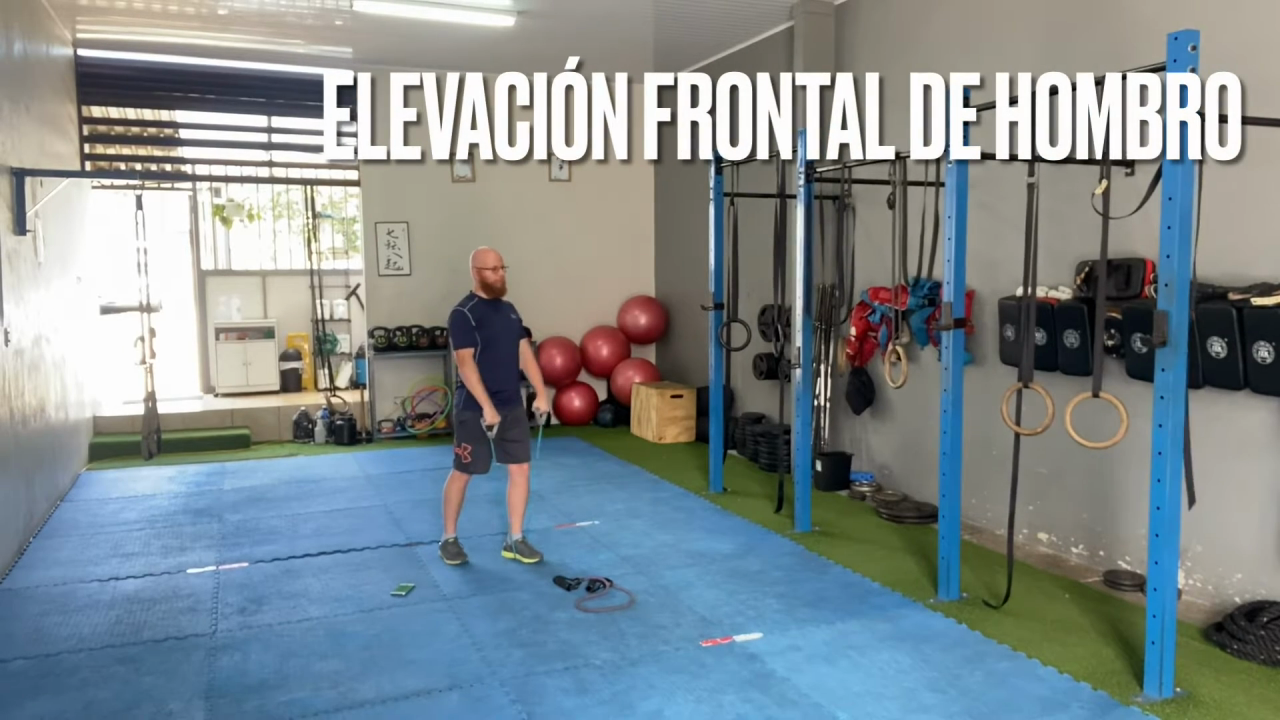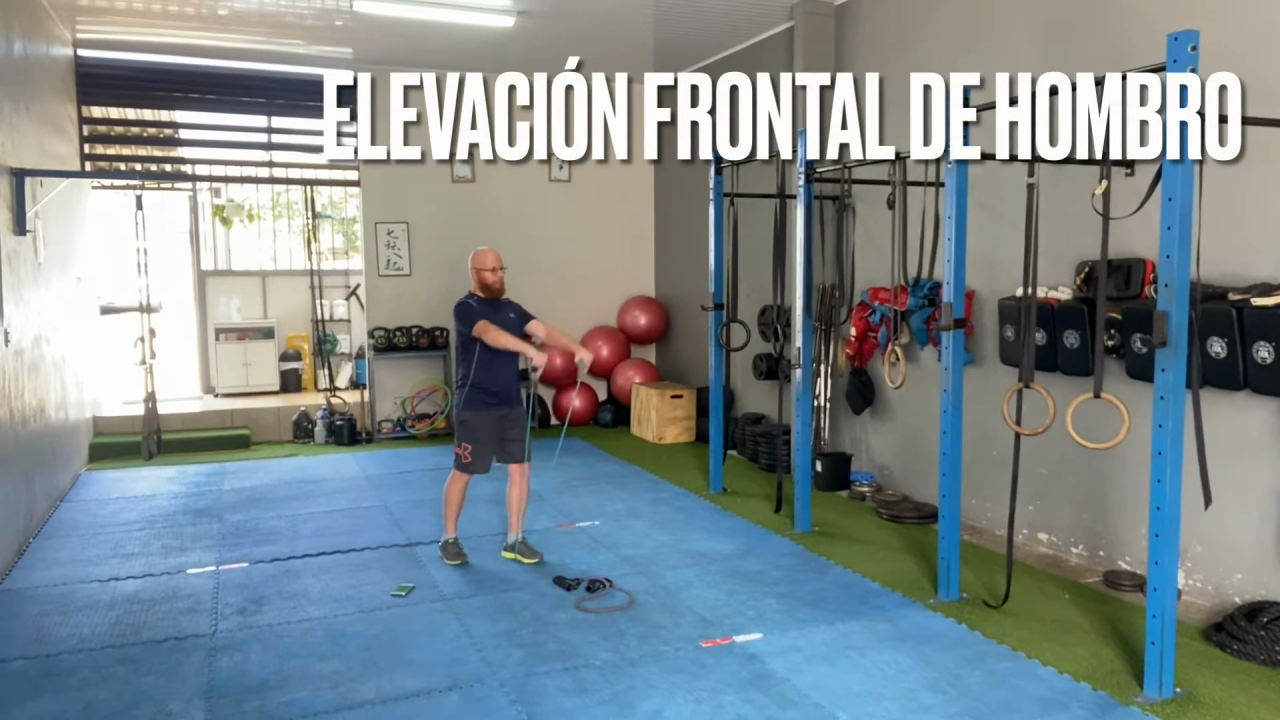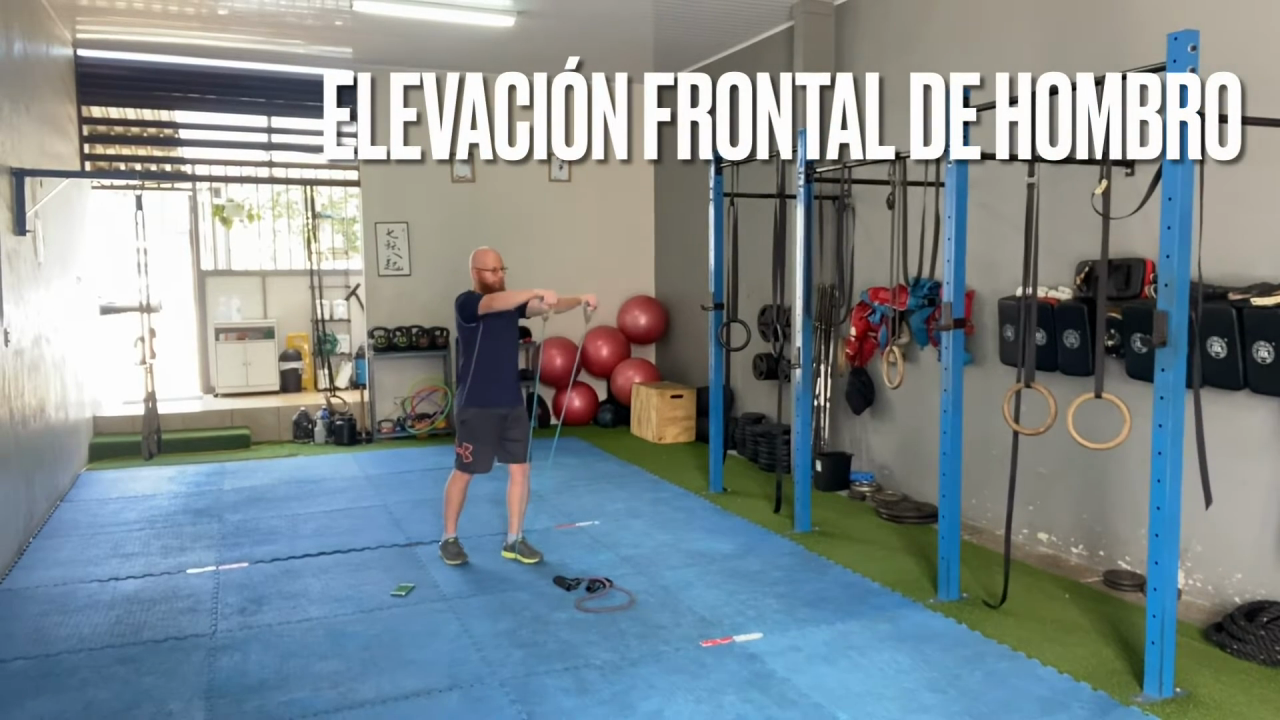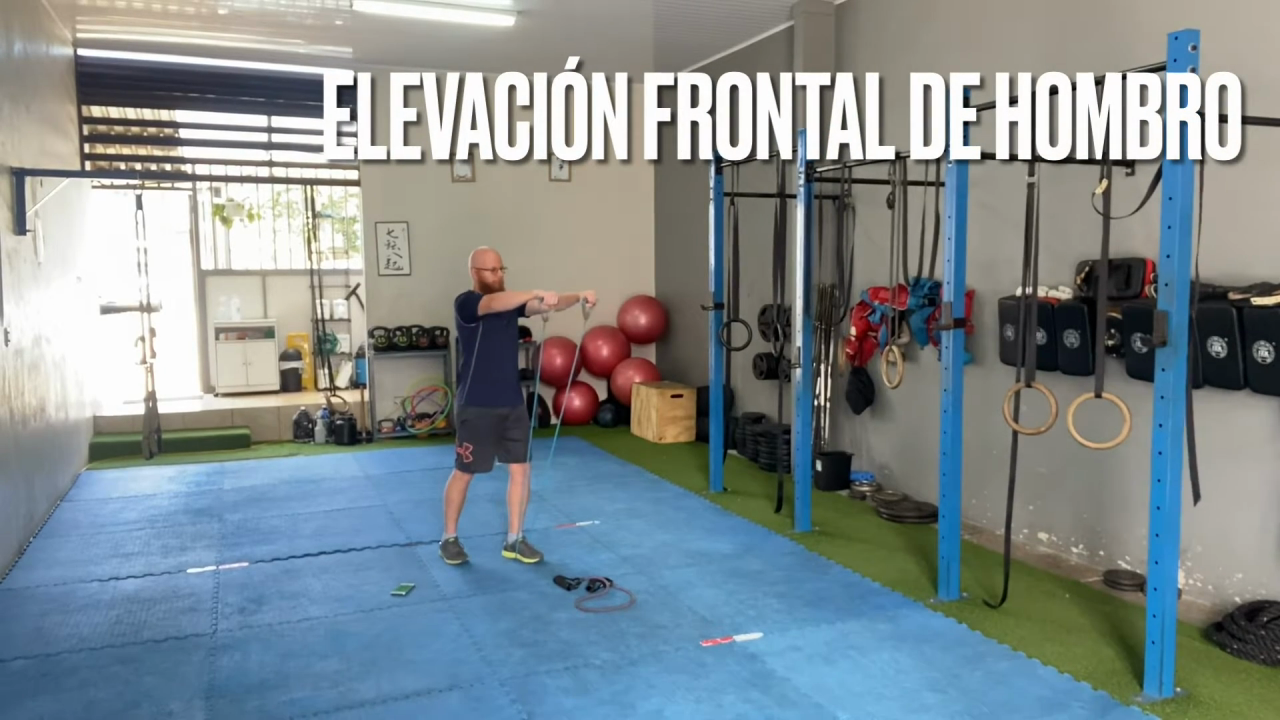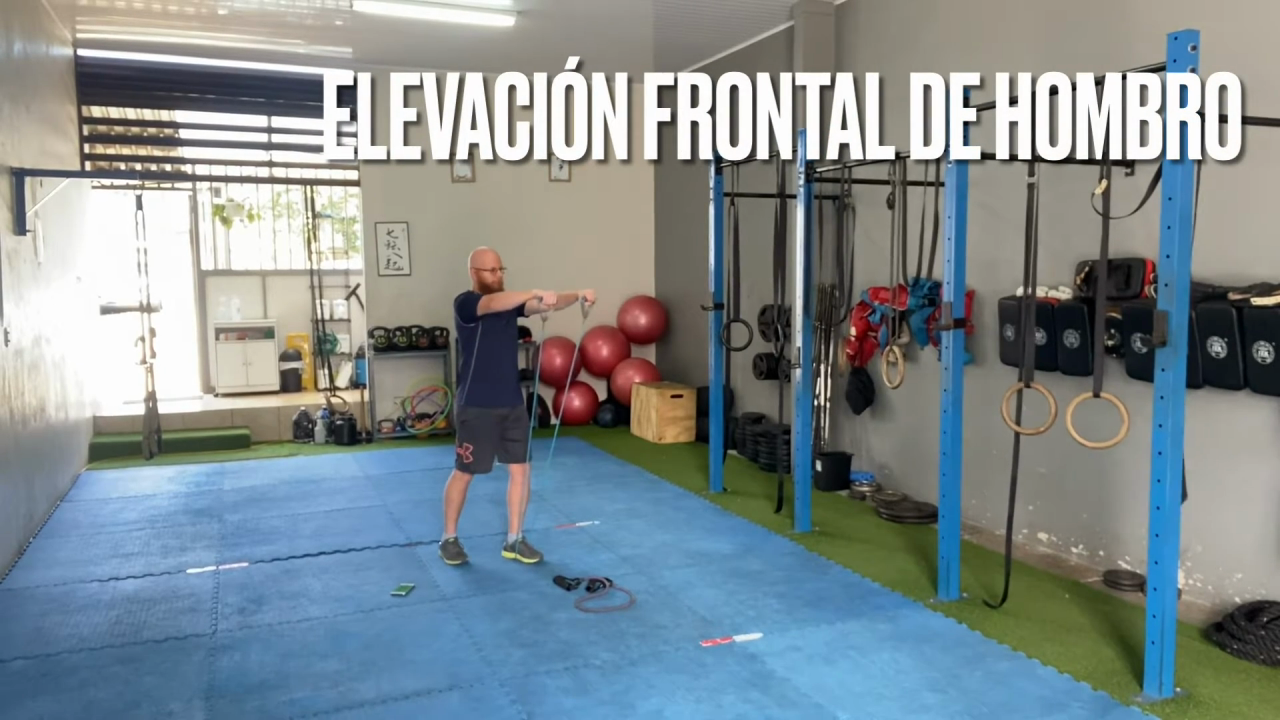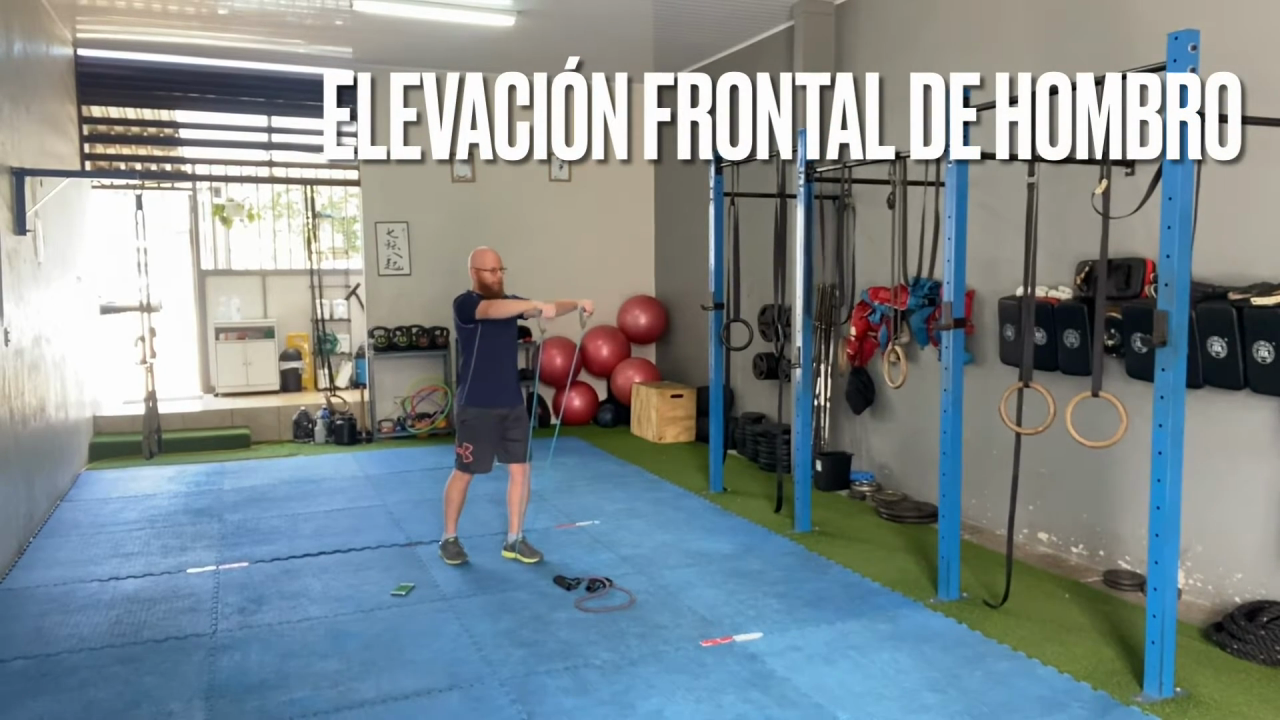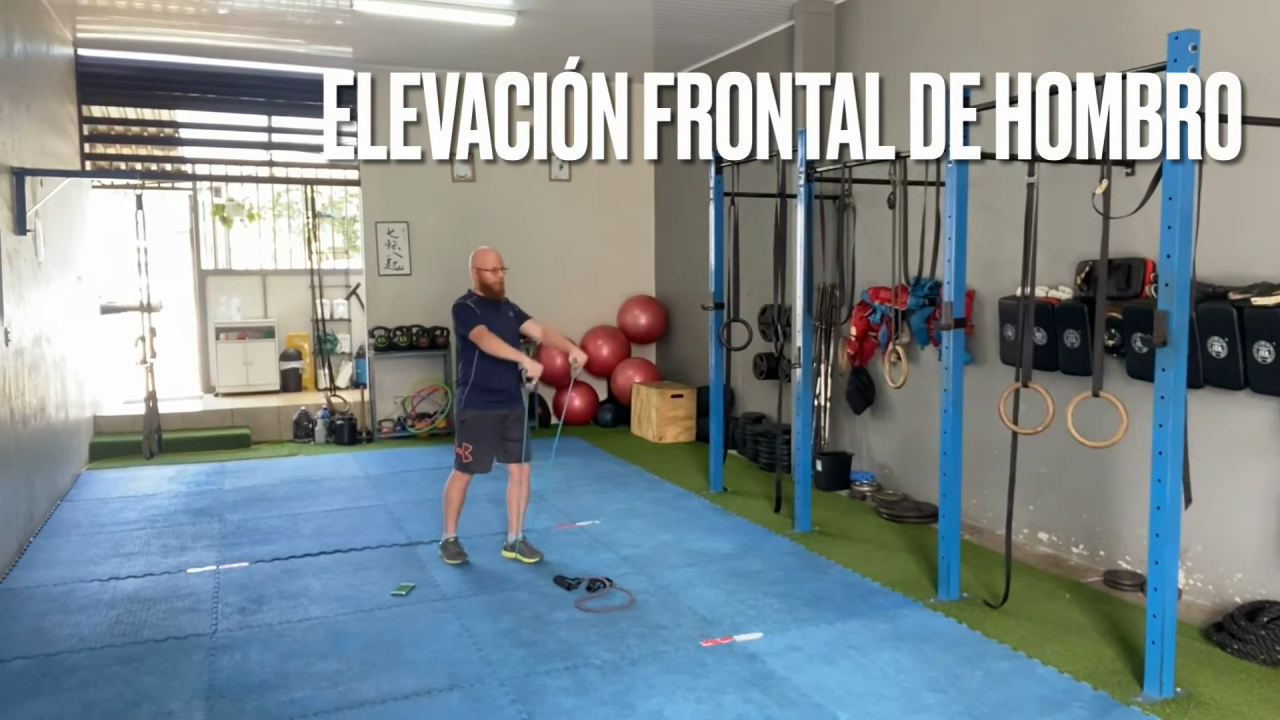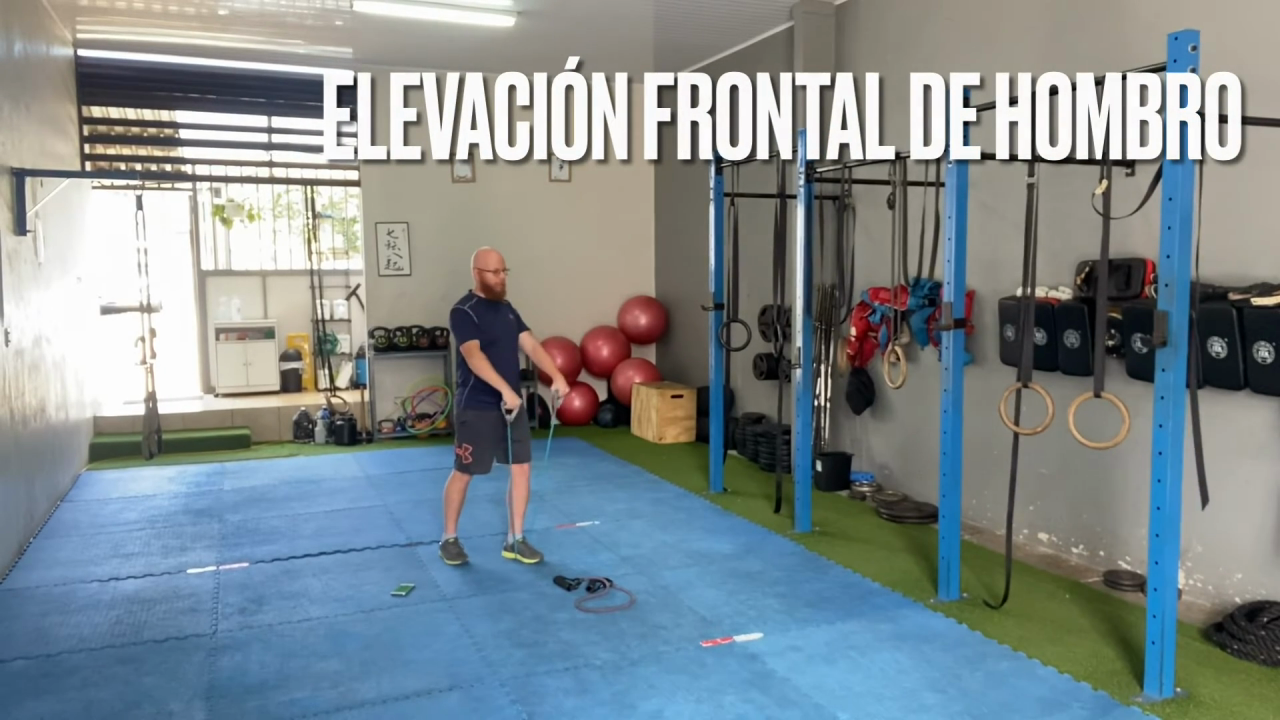
dt=0.3s
person 1, frame 1
left shoulder: (509, 309)
right shoulder: (464, 313)
left elbow: (525, 354)
right elbow: (466, 364)
left wrist: (541, 393)
right wrist: (486, 407)
left hip: (513, 407)
right hip: (476, 409)
left knee: (520, 469)
right knee: (463, 473)
left ankle: (515, 539)
right ankle: (449, 538)
person 1, frame 2
left shoulder: (510, 307)
right shoulder: (466, 308)
left elbow: (542, 330)
right elbow: (490, 334)
left wrist: (575, 348)
right wrist: (529, 350)
left hip: (512, 405)
right hip: (475, 408)
left knee: (520, 469)
right knee: (463, 473)
left ankle: (514, 540)
right ankle: (449, 539)
person 1, frame 3
left shoulder: (511, 302)
right shoulder: (466, 303)
left elbow: (548, 307)
right elbow: (495, 303)
left wrist: (578, 301)
right wrist: (537, 294)
left hip: (512, 404)
right hip: (476, 407)
left knee: (520, 469)
right knee: (463, 472)
left ankle: (514, 540)
right ankle: (449, 538)
person 1, frame 4
left shoulder: (510, 303)
right shoulder: (466, 304)
left elbow: (547, 306)
right elbow: (494, 304)
left wrist: (577, 298)
right wrist: (536, 293)
left hip: (513, 403)
right hip: (477, 406)
left knee: (521, 469)
right knee: (464, 473)
left ankle: (514, 539)
right ankle: (449, 538)
person 1, frame 5
left shoulder: (509, 302)
right shoulder: (465, 303)
left elbow: (546, 305)
right elbow: (493, 304)
left wrist: (576, 296)
right wrist: (536, 293)
left hip: (513, 403)
right hip: (477, 407)
left knee: (520, 469)
right knee: (464, 473)
left ankle: (514, 539)
right ankle: (449, 538)
person 1, frame 6
left shoulder: (509, 301)
right shoulder: (465, 304)
left elbow: (546, 308)
right elbow: (492, 310)
left wrist: (575, 305)
right wrist: (536, 306)
left hip: (512, 403)
right hip: (477, 407)
left knee: (520, 469)
right knee: (464, 472)
left ankle: (514, 539)
right ankle: (449, 538)
person 1, frame 7
left shoulder: (507, 306)
right shoulder: (464, 308)
left elbow: (539, 332)
right elbow: (484, 340)
left wrist: (570, 348)
right wrist: (524, 359)
left hip: (513, 404)
right hip: (476, 408)
left knee: (521, 469)
right knee: (463, 473)
left ankle: (514, 539)
right ankle: (449, 538)
person 1, frame 8
left shoulder: (507, 309)
right shoulder: (464, 312)
left elbow: (530, 344)
right elbow: (473, 355)
left wrist: (556, 375)
right wrist: (504, 389)
left hip: (512, 405)
right hip: (476, 408)
left knee: (521, 468)
right knee: (463, 473)
left ankle: (515, 539)
right ankle: (449, 539)
